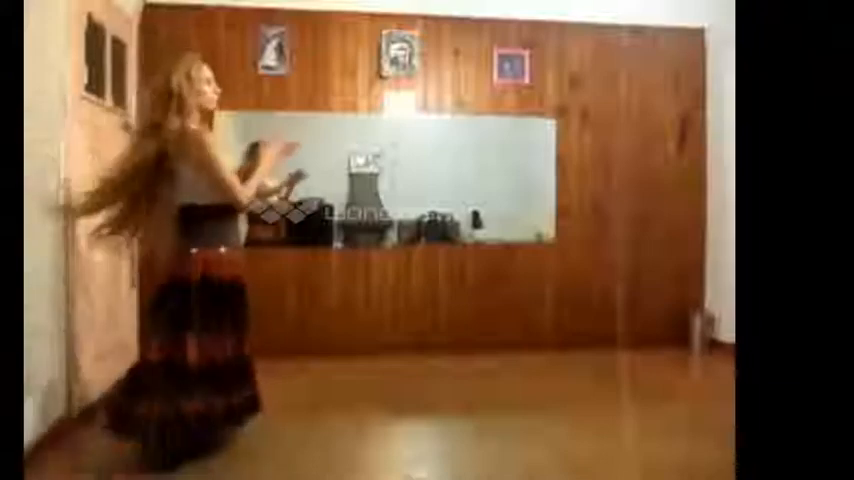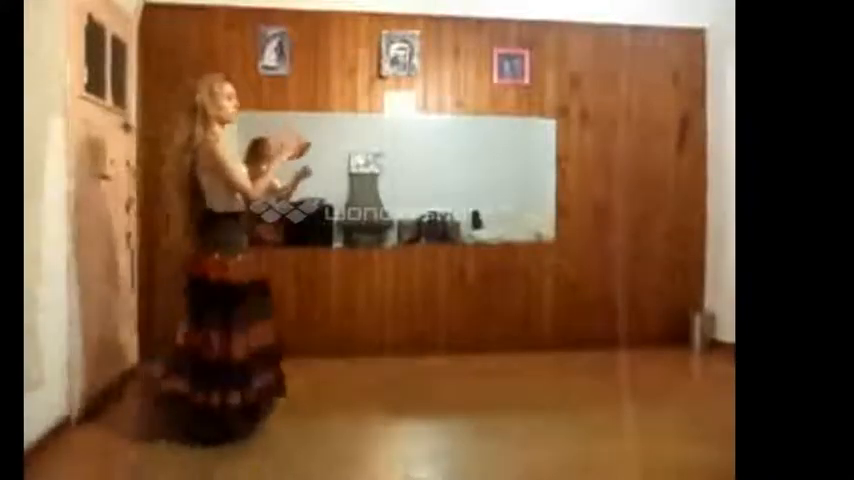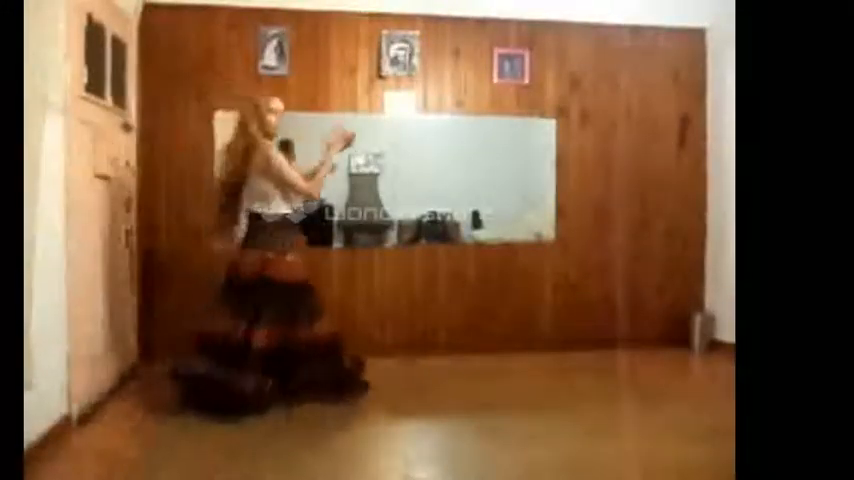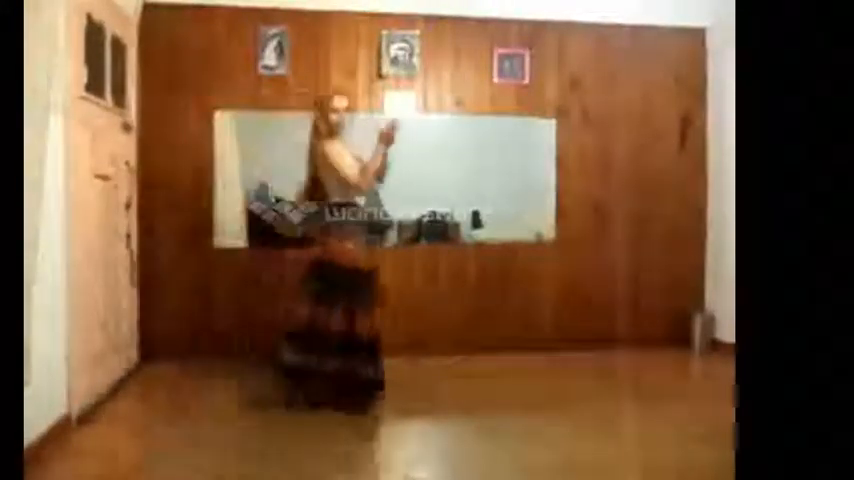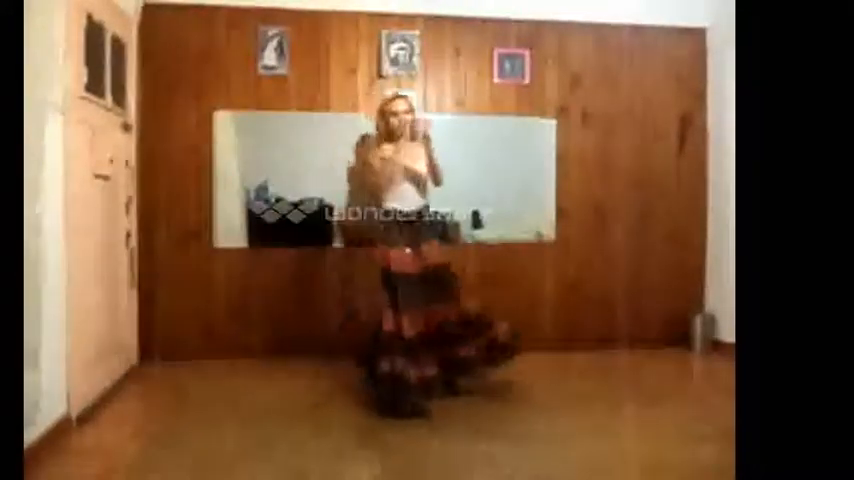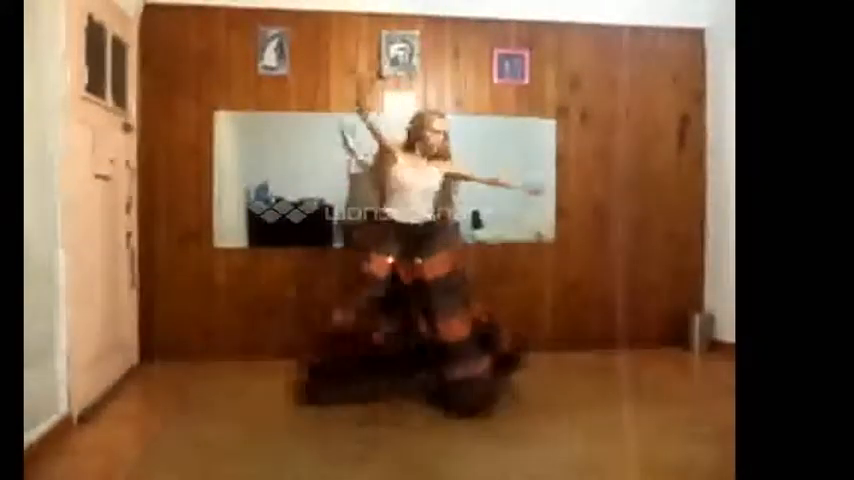
dt=0.5s
person 1, frame 1
left shoulder: (177, 133)
right shoulder: (195, 135)
right elbow: (239, 197)
left wrist: (264, 163)
right wrist: (267, 159)
left hip: (193, 242)
right hip: (211, 245)
left knee: (189, 338)
right knee: (209, 339)
left ankle: (167, 429)
right ankle: (195, 432)
person 1, frame 2
left shoulder: (209, 142)
right shoulder: (211, 143)
left elbow: (243, 189)
right elbow: (251, 193)
left wrist: (281, 159)
right wrist: (280, 157)
left hip: (223, 239)
right hip: (224, 242)
left knee: (230, 328)
right knee: (223, 330)
left ankle: (223, 410)
right ankle: (214, 416)
person 1, frame 3
left shoulder: (261, 148)
right shoulder: (267, 151)
left elbow: (300, 185)
right elbow: (309, 190)
left wrist: (328, 156)
right wrist: (330, 154)
left hip: (270, 237)
right hip: (274, 242)
person 1, frame 4
left shoulder: (340, 146)
right shoulder: (328, 147)
left elbow: (374, 177)
right elbow: (362, 183)
left wrist: (384, 149)
right wrist: (381, 147)
left hip: (347, 223)
right hip: (341, 227)
left knee: (351, 300)
right knee: (345, 300)
right ankle: (344, 383)
person 1, frame 5
left shoulder: (420, 148)
right shoulder: (378, 151)
left elbow: (438, 181)
right elbow: (375, 185)
left wrist: (426, 146)
right wrist: (398, 151)
left hip: (423, 226)
right hip: (394, 228)
left knee: (438, 293)
right knee: (403, 302)
left ankle: (437, 374)
right ankle: (402, 384)
person 1, frame 6
left shoulder: (442, 166)
right shoulder: (395, 154)
left elbow: (479, 176)
right elbow: (370, 127)
left wrist: (519, 187)
right wrist: (363, 110)
left hip: (428, 238)
right hip: (393, 236)
left knee: (447, 307)
right knee: (367, 299)
left ankle: (461, 387)
